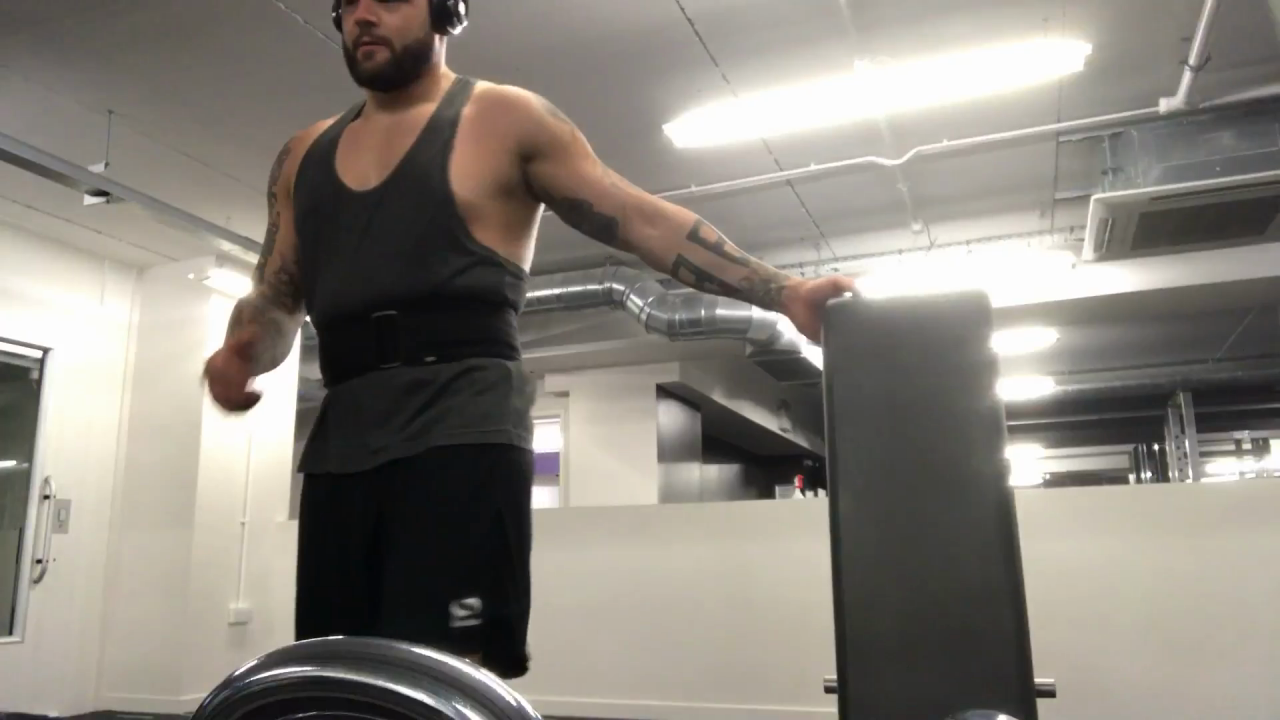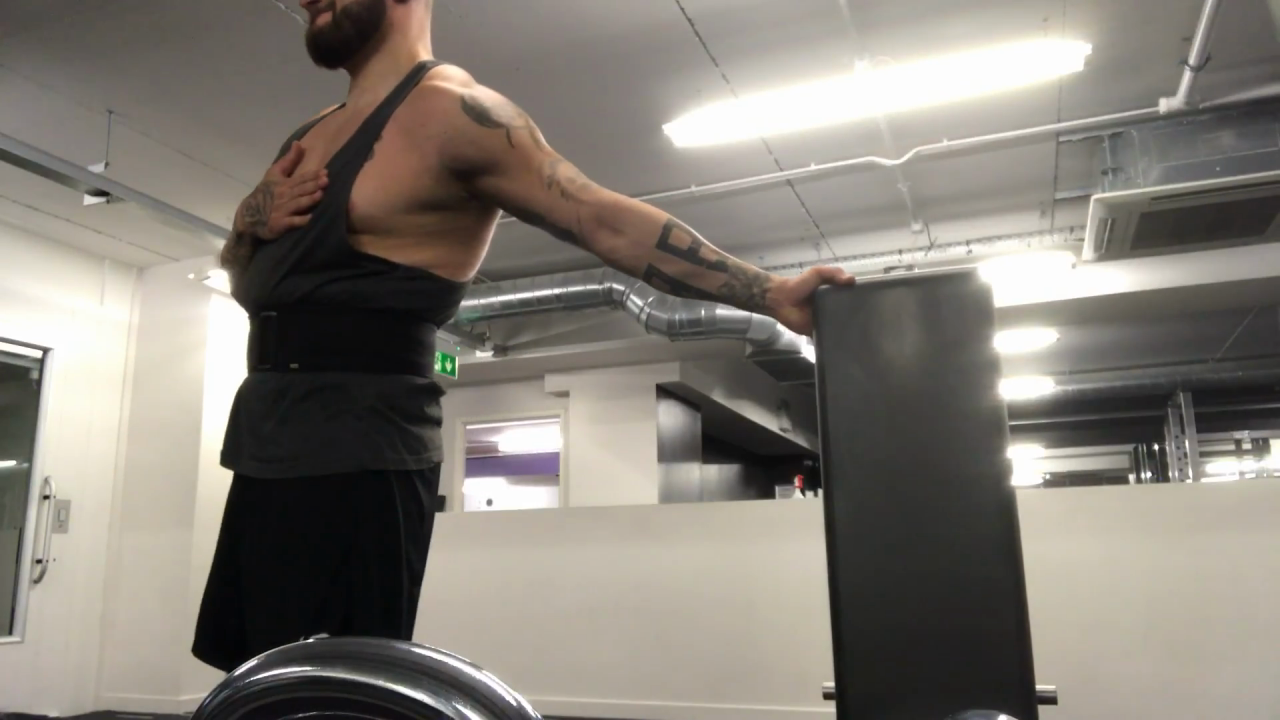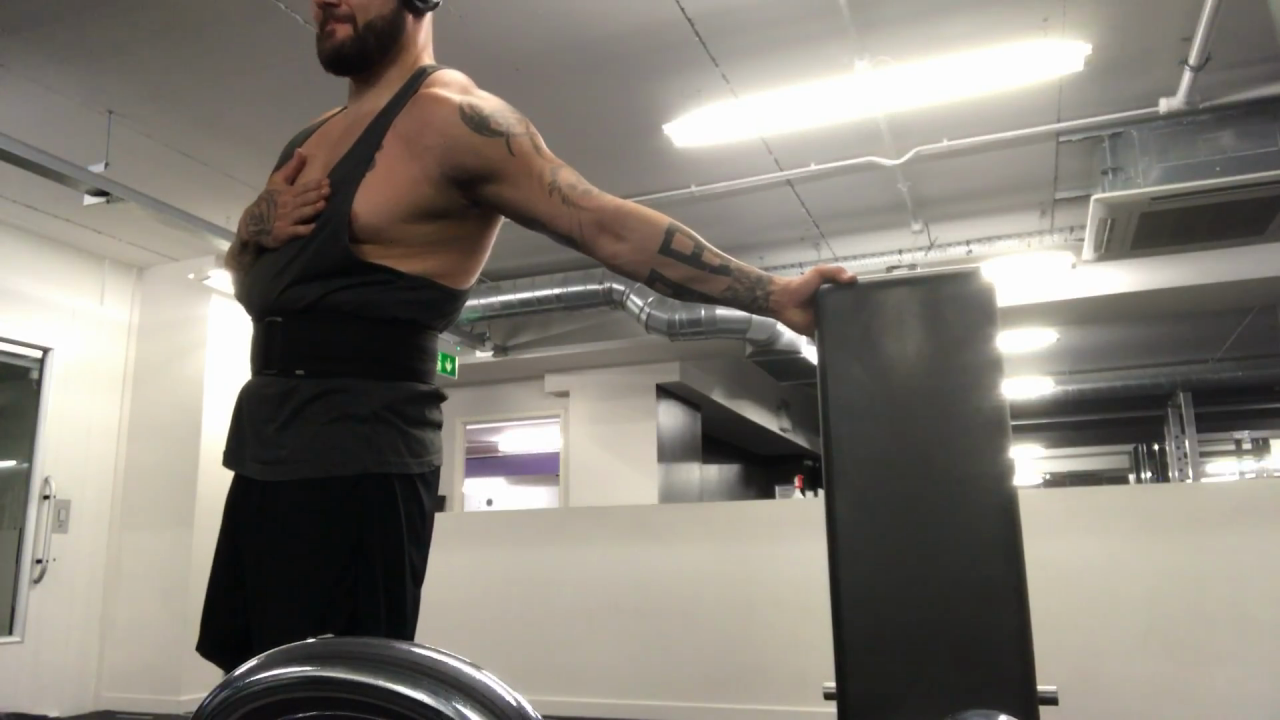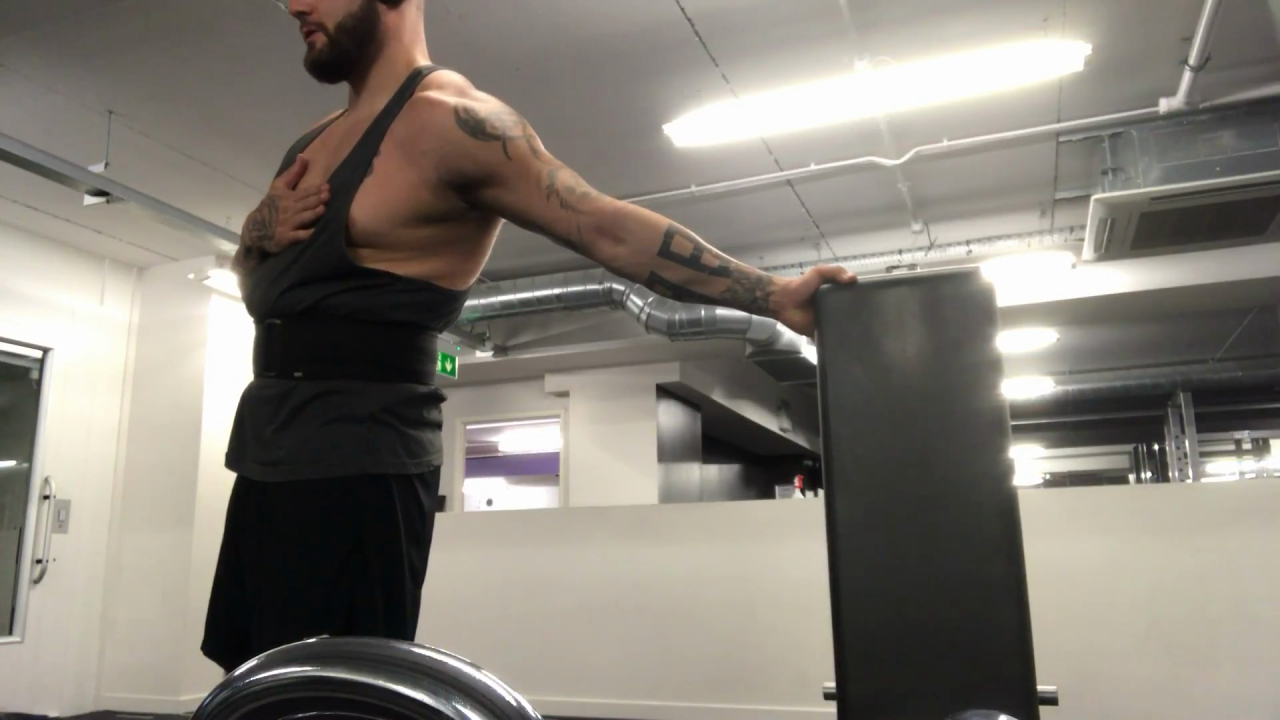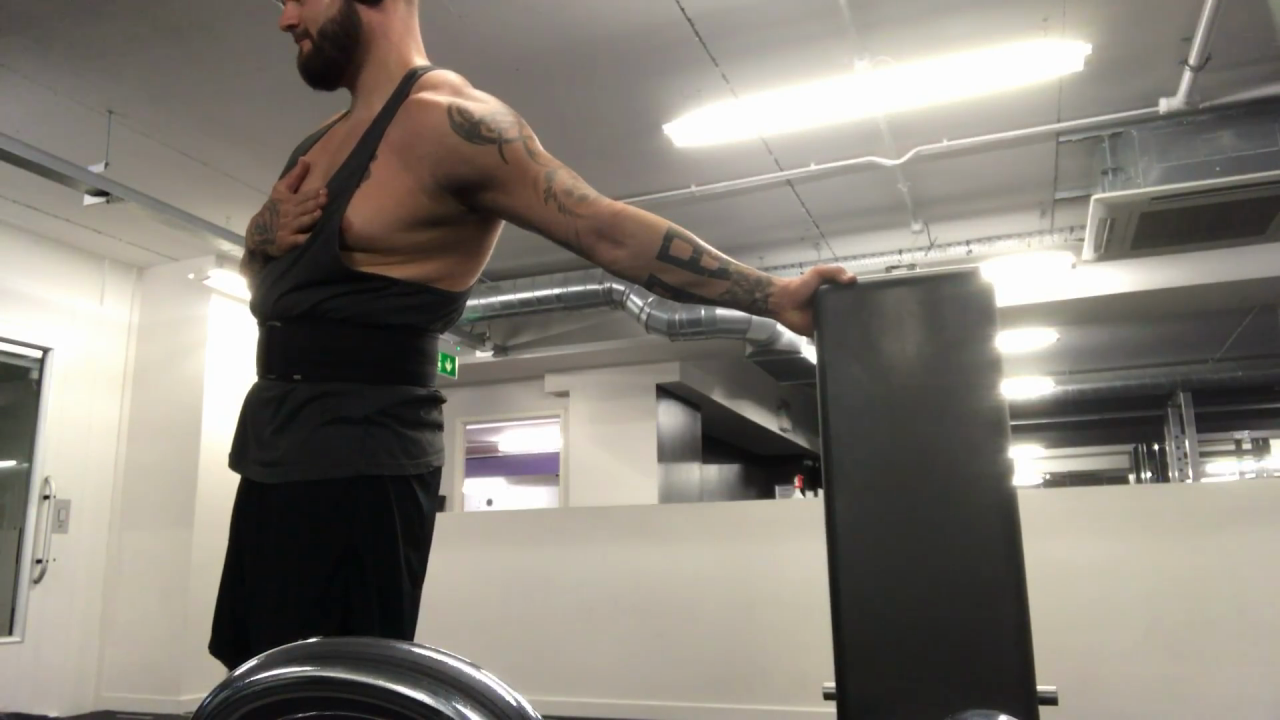
dt=1s
person 1, frame 1
left shoulder: (504, 119)
right shoulder: (305, 156)
left elbow: (645, 221)
right elbow: (276, 300)
left wrist: (784, 292)
right wrist: (237, 352)
left hip: (463, 433)
right hip: (339, 449)
person 1, frame 2
left shoulder: (451, 113)
right shoulder: (315, 135)
left elbow: (608, 222)
right elbow: (247, 282)
left wrist: (769, 292)
right wrist: (249, 218)
left hip: (354, 460)
right hip: (270, 453)
person 1, frame 3
left shoulder: (452, 121)
right shoulder: (314, 139)
left elbow: (609, 227)
right elbow: (249, 282)
left wrist: (773, 294)
right wrist: (254, 226)
left hip: (356, 464)
right hip: (266, 454)
person 1, frame 4
left shoulder: (449, 123)
right shoulder: (320, 140)
left elbow: (608, 229)
right elbow: (255, 279)
left wrist: (772, 294)
right wrist: (260, 230)
left hip: (356, 466)
right hip: (270, 456)
person 1, frame 5
left shoulder: (449, 123)
right shoulder: (326, 139)
left elbow: (606, 230)
right elbow: (261, 273)
left wrist: (773, 295)
right wrist: (264, 233)
left hip: (356, 466)
right hip: (275, 456)
